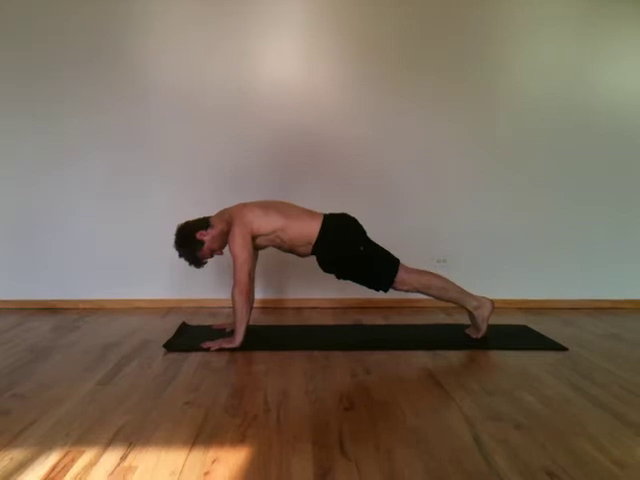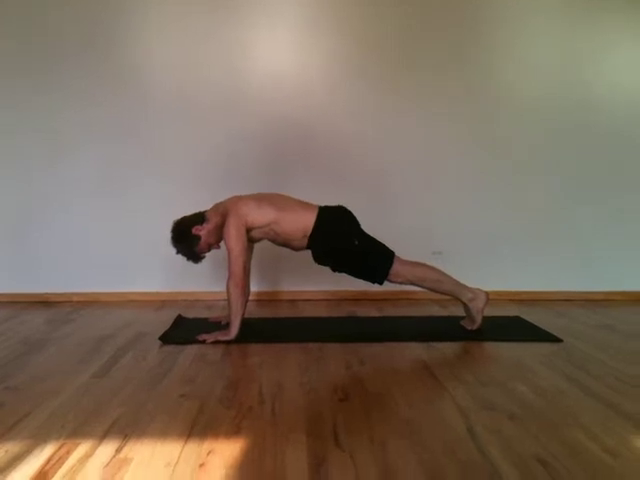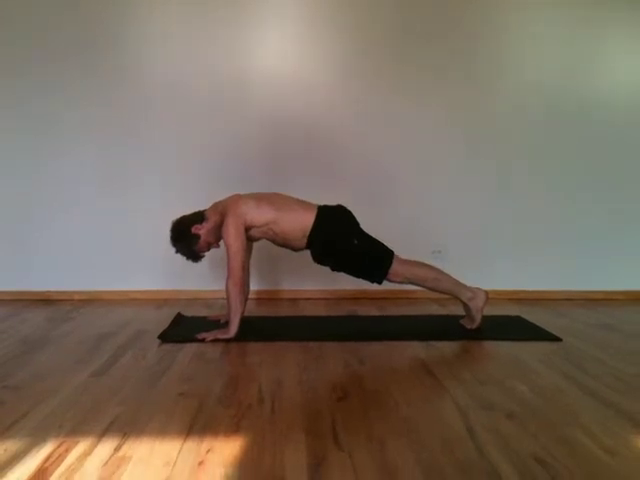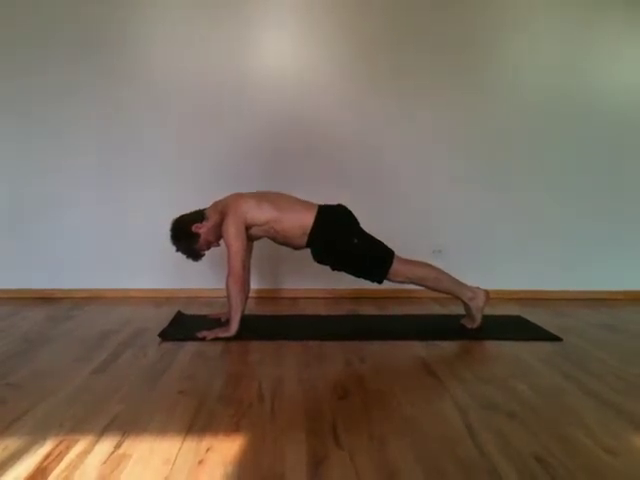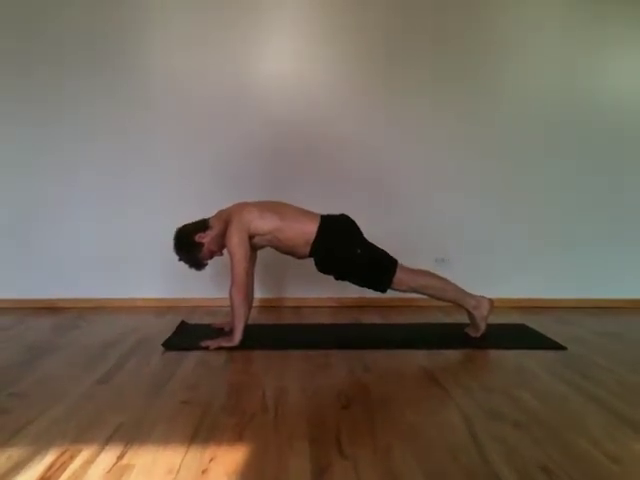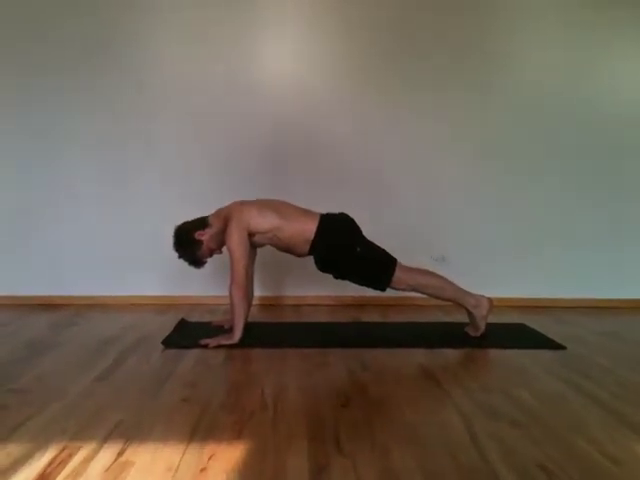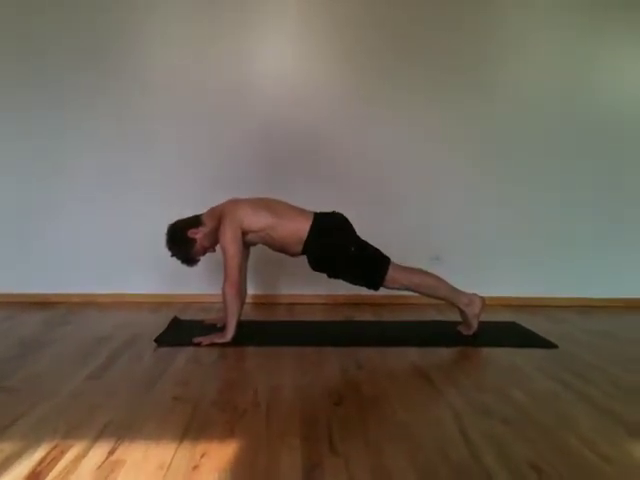
dt=0.7s
person 1, frame 1
left shoulder: (236, 228)
right shoulder: (240, 220)
left elbow: (242, 285)
right elbow: (248, 279)
left wrist: (237, 336)
right wrist: (240, 322)
left hip: (337, 237)
right hip: (333, 234)
left knee: (402, 279)
right knee: (401, 278)
left ankle: (475, 304)
right ankle: (473, 304)
person 1, frame 2
left shoulder: (231, 221)
right shoulder: (236, 215)
left elbow: (236, 278)
right elbow: (244, 273)
left wrist: (231, 330)
right wrist: (235, 315)
left hip: (331, 231)
right hip: (328, 226)
left knee: (397, 271)
right knee: (397, 269)
left ankle: (469, 296)
right ankle: (468, 297)
person 1, frame 3
left shoulder: (230, 220)
right shoulder: (236, 213)
left elbow: (235, 277)
right elbow: (243, 270)
left wrist: (231, 327)
right wrist: (234, 313)
left hip: (331, 230)
right hip: (327, 226)
left knee: (396, 270)
right knee: (396, 269)
left ankle: (470, 295)
right ankle: (468, 295)
person 1, frame 4
left shoulder: (231, 219)
right shoulder: (235, 212)
left elbow: (236, 275)
right elbow: (244, 269)
left wrist: (232, 326)
right wrist: (234, 311)
left hip: (330, 231)
right hip: (327, 225)
left knee: (396, 271)
right knee: (396, 268)
left ankle: (469, 294)
right ankle: (468, 296)
person 1, frame 5
left shoulder: (233, 228)
right shoulder: (239, 221)
left elbow: (239, 285)
right elbow: (247, 278)
left wrist: (235, 335)
right wrist: (238, 320)
left hip: (334, 240)
right hip: (330, 235)
left knee: (400, 279)
right knee: (400, 277)
left ankle: (474, 303)
right ankle: (473, 304)
person 1, frame 6
left shoulder: (233, 226)
right shoulder: (238, 219)
left elbow: (239, 283)
right elbow: (247, 277)
left wrist: (235, 333)
right wrist: (238, 318)
left hip: (332, 240)
right hip: (330, 233)
left knee: (399, 278)
right knee: (399, 276)
left ankle: (473, 302)
right ankle: (472, 303)
person 1, frame 7
left shoulder: (227, 225)
right shoulder: (232, 216)
left elbow: (232, 282)
right elbow: (240, 274)
left wrist: (228, 332)
right wrist: (230, 316)
left hip: (327, 238)
right hip: (324, 233)
left knee: (393, 277)
right knee: (393, 275)
left ankle: (466, 301)
right ankle: (464, 302)
